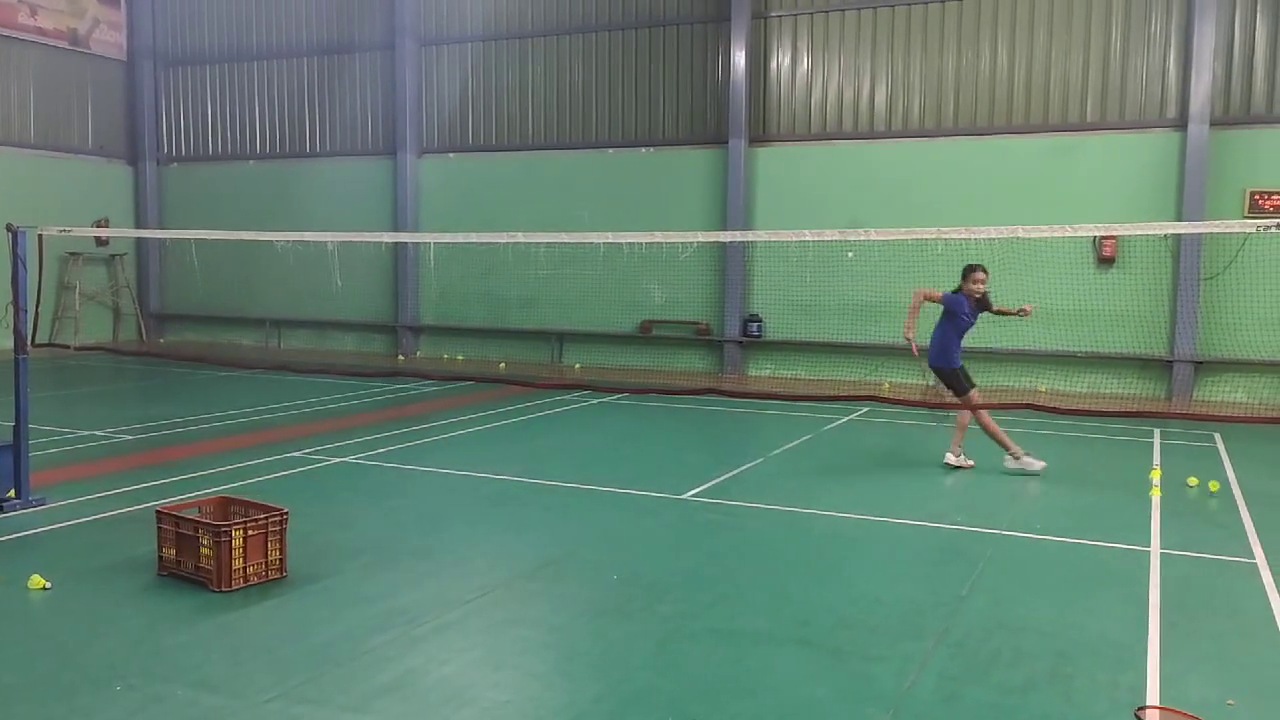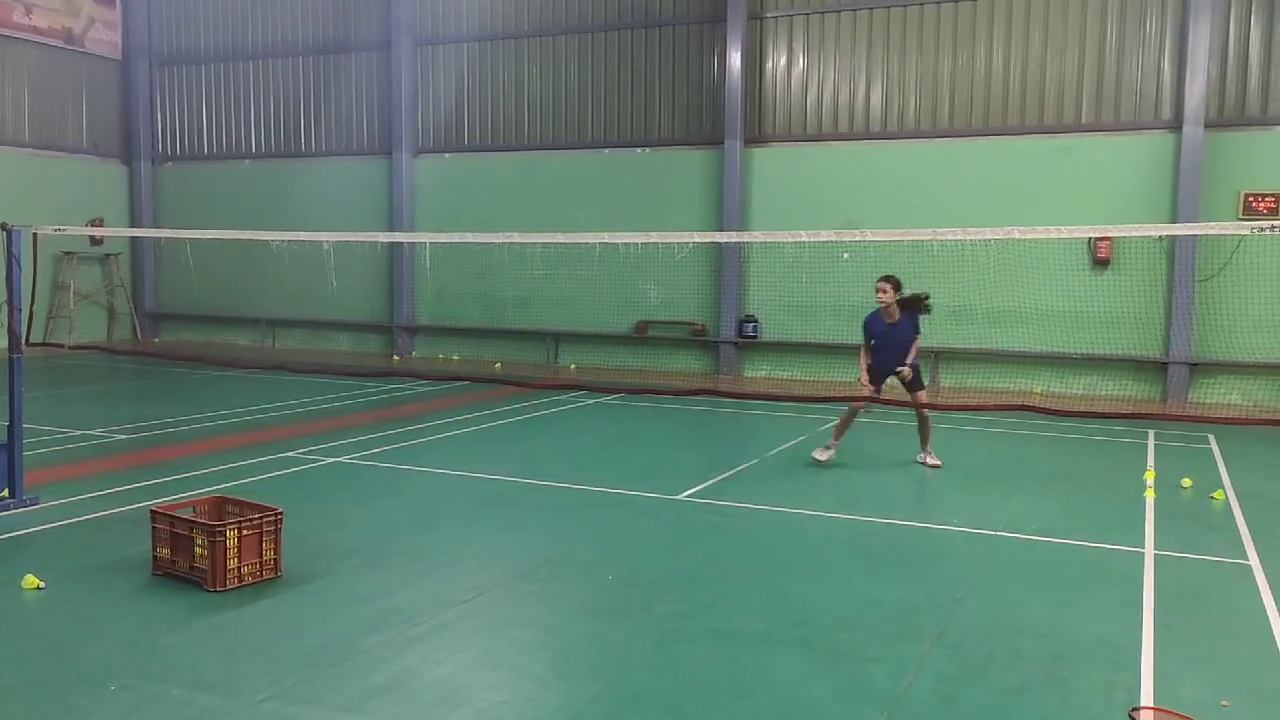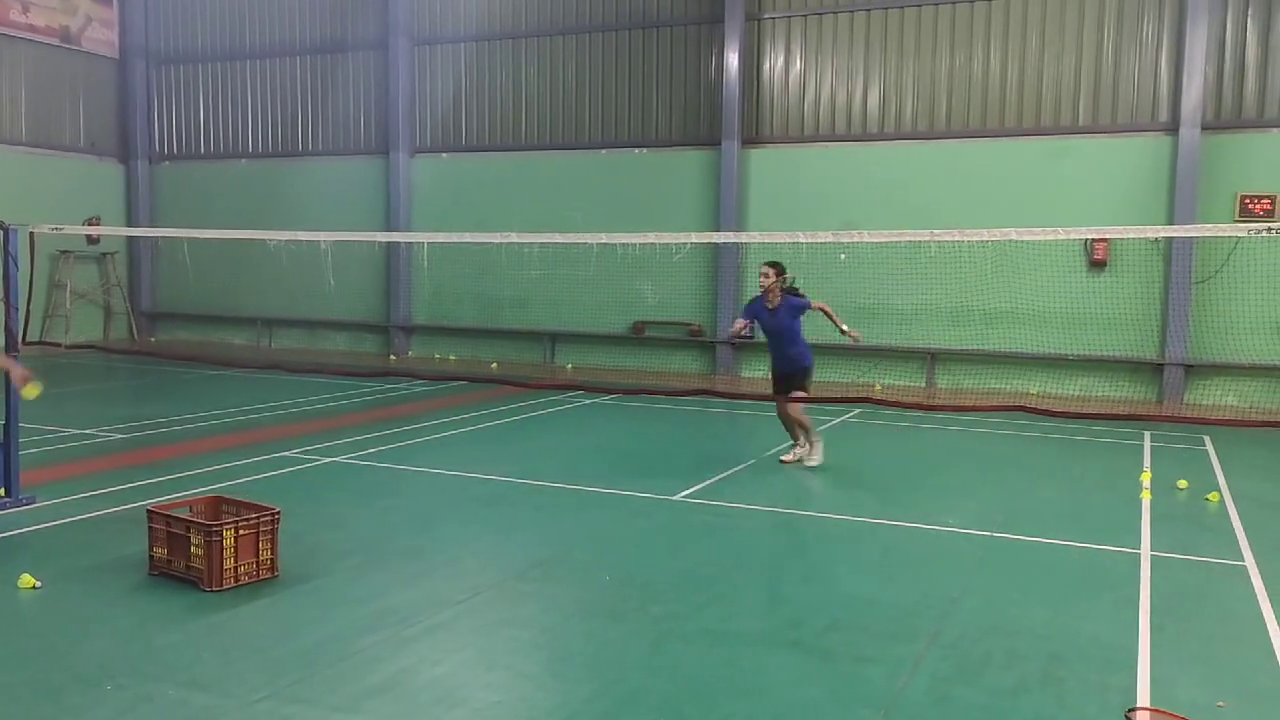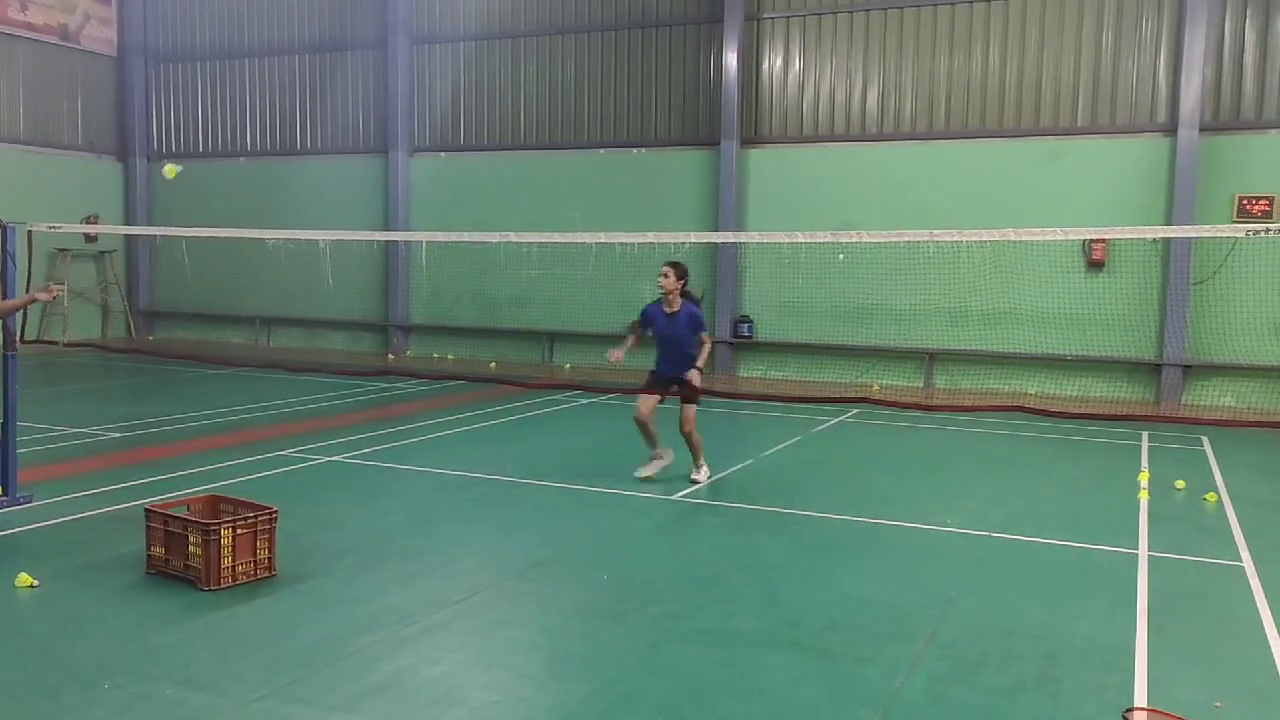
dt=0.3s
person 1, frame 1
left shoulder: (976, 301)
right shoulder: (957, 300)
left elbow: (992, 309)
right elbow: (921, 293)
left wrist: (1017, 312)
right wrist: (910, 327)
left hip: (951, 359)
right hip: (944, 361)
left knee: (969, 404)
right knee: (977, 407)
left ankle: (954, 452)
right ankle: (1016, 455)
person 1, frame 2
left shoulder: (910, 317)
right shoulder: (871, 321)
left elbow: (915, 342)
right elbow: (865, 349)
left wrist: (909, 364)
right wrist: (863, 373)
left hip: (904, 364)
right hip: (879, 364)
left knee: (923, 410)
right knee: (857, 405)
left ankle: (926, 452)
right ankle: (831, 446)
person 1, frame 3
left shoulder: (793, 303)
right shoulder: (754, 306)
left elbow: (822, 307)
right elbow: (735, 331)
left wrist: (843, 328)
right wrist: (736, 330)
left hip: (801, 363)
right hip: (780, 365)
left knee: (793, 413)
right knee: (783, 412)
left ankle: (814, 440)
right ankle: (800, 445)
person 1, frame 4
left shoulder: (692, 313)
right shoulder: (650, 310)
left elbow: (706, 344)
right elbow: (636, 331)
left wrist: (697, 369)
right wrist: (622, 350)
left hip: (688, 373)
right hip: (662, 372)
left knee: (687, 429)
right knee: (640, 415)
left ankle: (700, 466)
right ankle: (659, 454)
